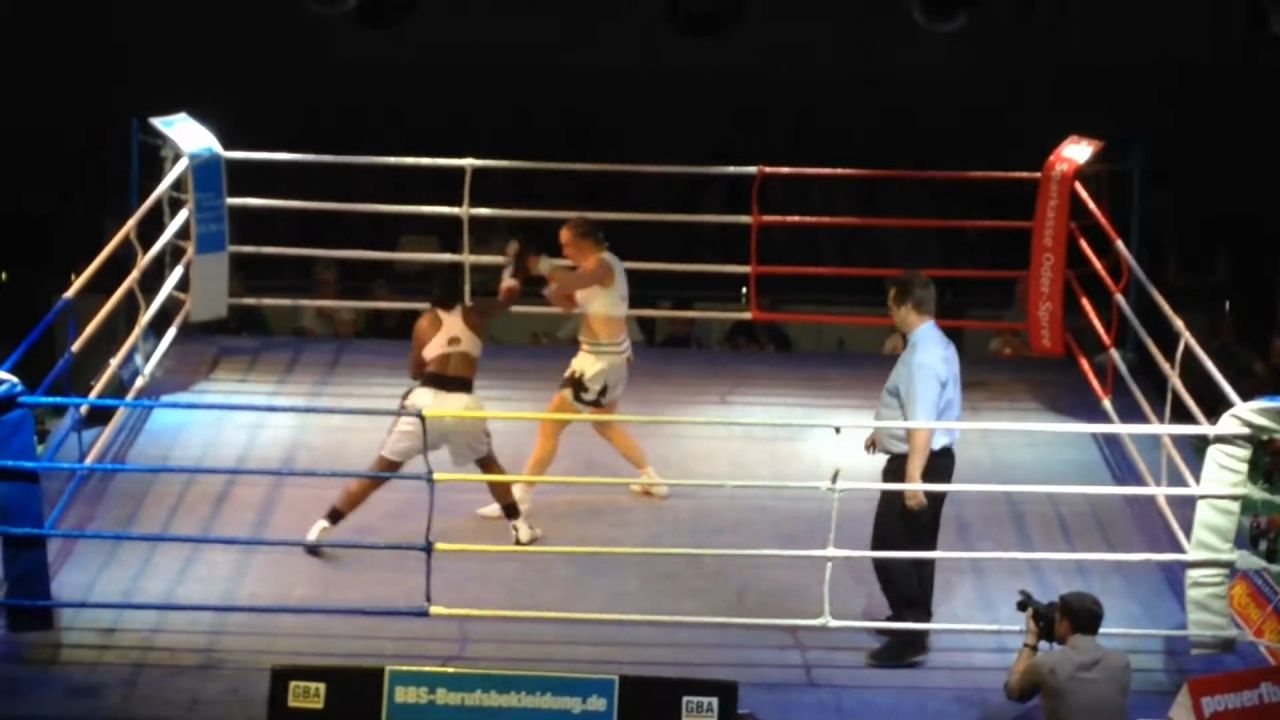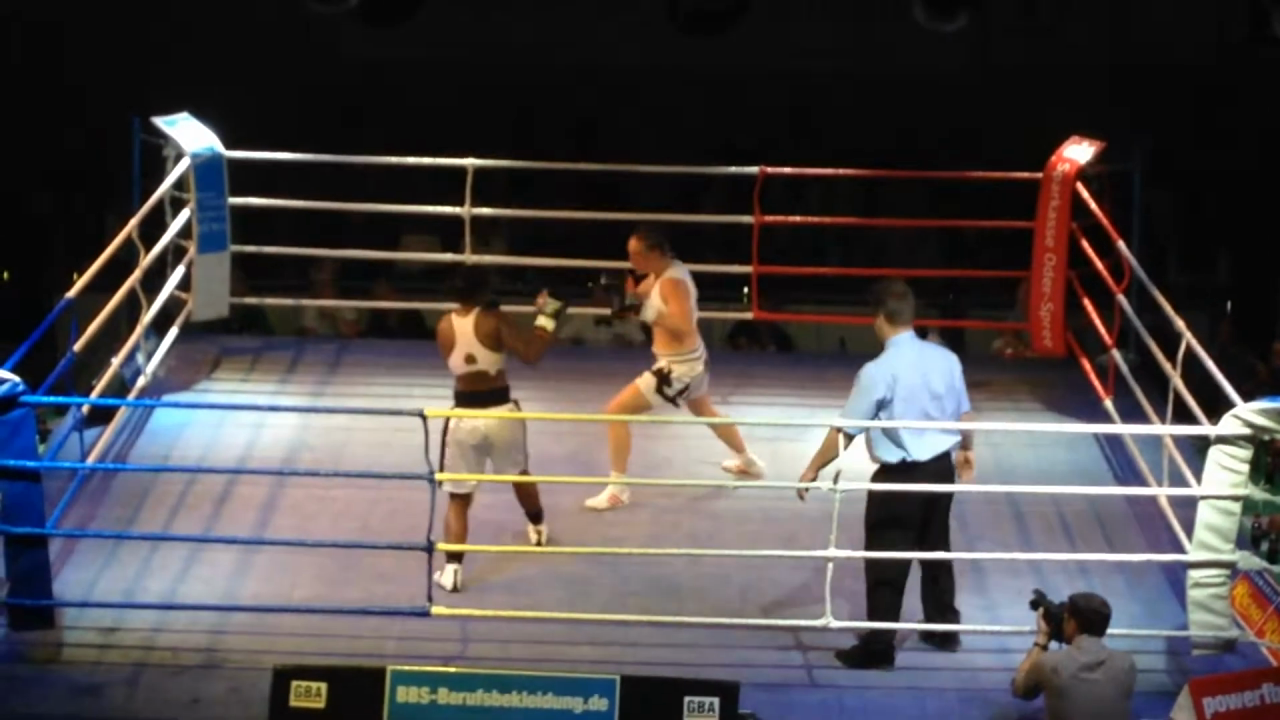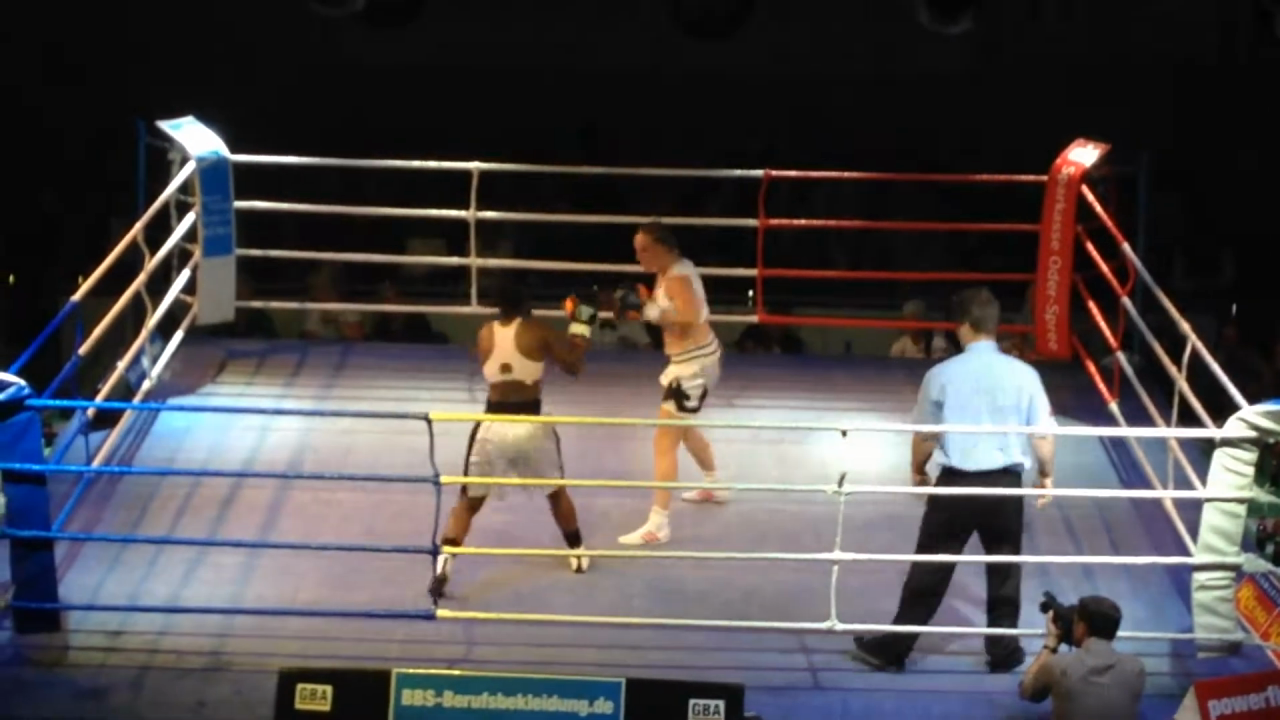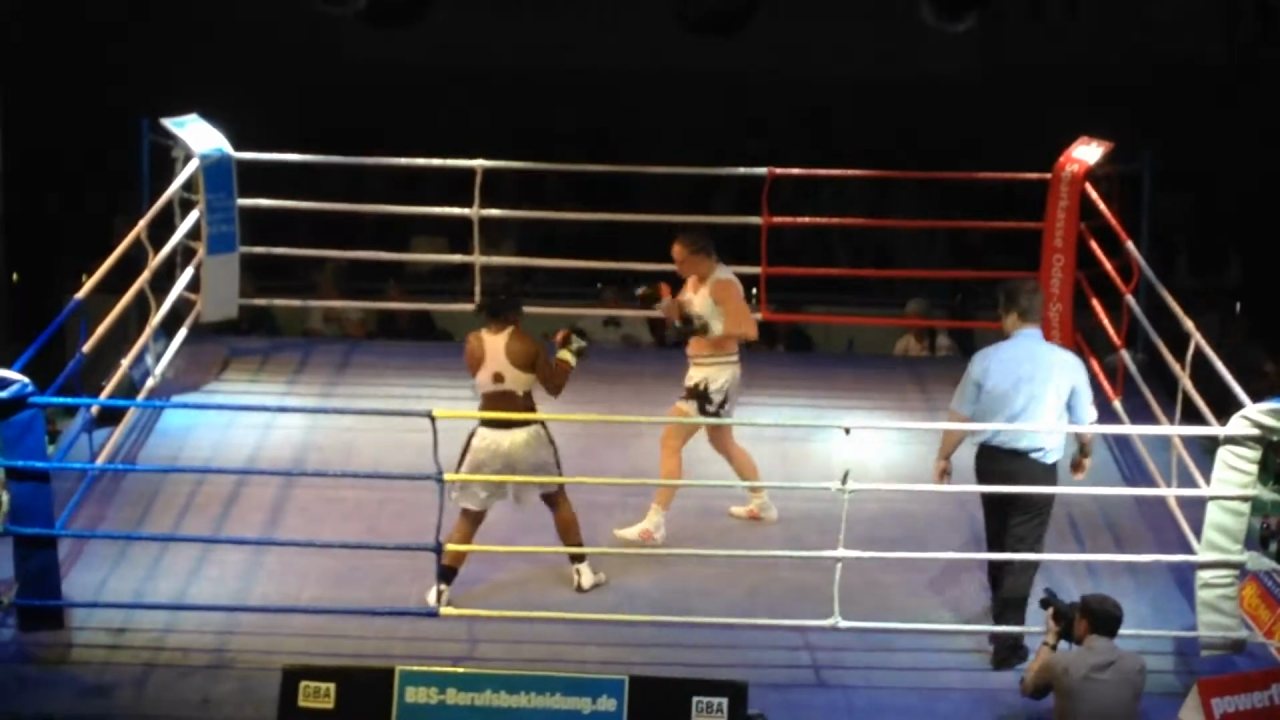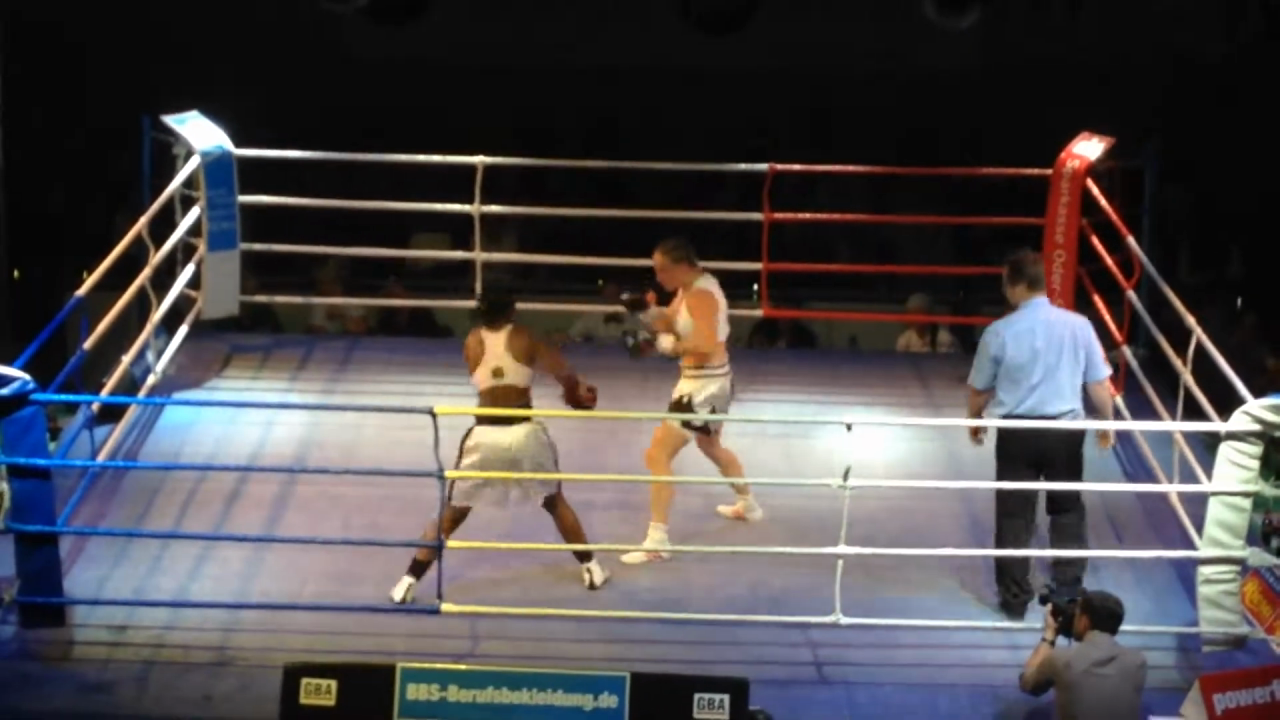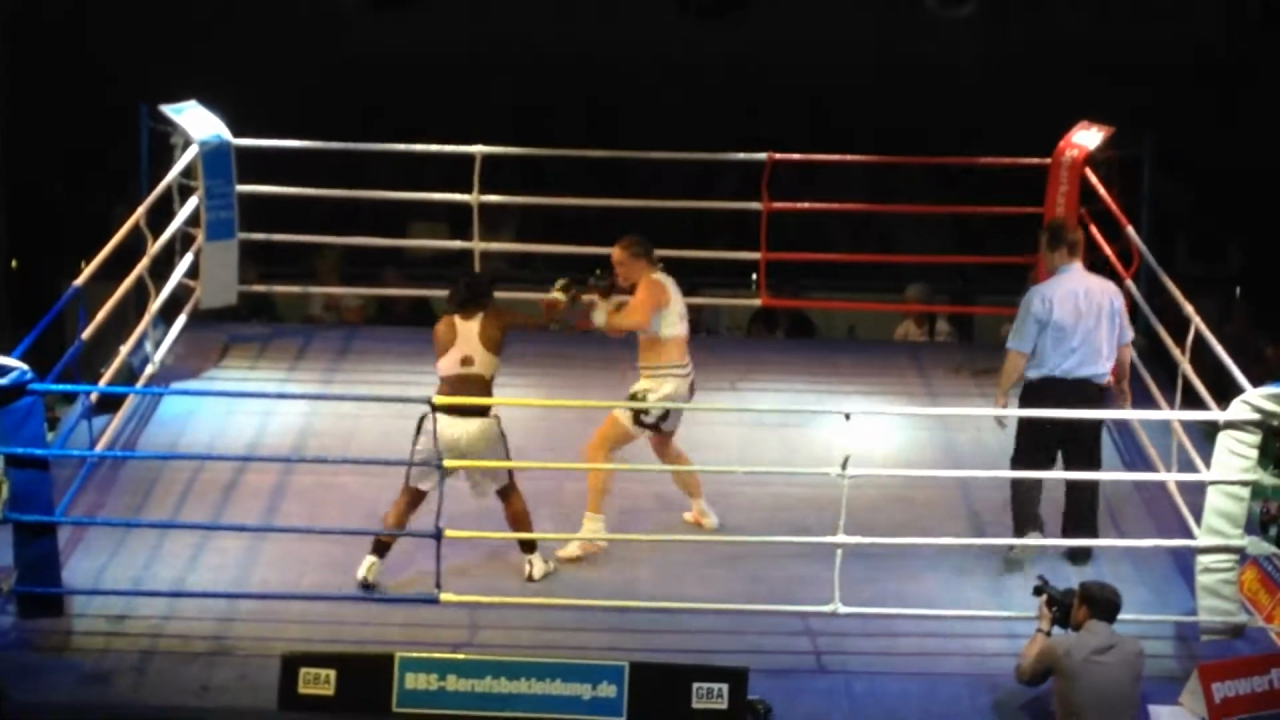
dt=0.5s
person 1, frame 1
left shoulder: (922, 356)
right shoulder: (937, 345)
left elbow: (923, 426)
left wrist: (913, 477)
right wrist: (882, 432)
left hip: (919, 463)
right hip: (938, 459)
left knee: (891, 549)
right knee: (918, 544)
left ankle: (908, 637)
right ankle: (914, 620)
person 1, frame 2
left shoulder: (878, 371)
right shoulder: (946, 358)
left elbow: (843, 431)
right elbow: (963, 414)
left wrist: (811, 470)
right wrist: (966, 450)
left hip: (899, 477)
right hip: (941, 467)
left knee: (886, 562)
right knee: (936, 550)
left ankle: (879, 646)
right ankle: (945, 628)
person 1, frame 3
left shoulder: (942, 374)
right shoulder: (1024, 374)
left elbow: (924, 437)
right elbow: (1042, 437)
left wrist: (919, 470)
right wrist: (1046, 473)
left hip: (955, 483)
right hip: (1004, 484)
left knee: (930, 567)
right knee: (1004, 568)
left ankle: (893, 646)
right ankle: (1004, 651)
person 1, frame 4
left shoulder: (986, 358)
right shoulder: (1067, 363)
left elbow: (961, 417)
right elbow: (1084, 424)
left wrist: (943, 457)
right wrist: (1084, 455)
left hip: (992, 461)
right hip: (1037, 469)
left knee: (998, 542)
right knee: (1021, 554)
left ankle: (1002, 610)
right ankle: (1006, 644)
person 1, frame 5
left shoulder: (999, 332)
right shoulder: (1078, 325)
left elbow: (979, 389)
right elbow: (1099, 384)
left wrist: (975, 419)
right wrist: (1107, 422)
left hip: (1015, 433)
right hip: (1064, 431)
left knee: (1014, 515)
right knee: (1067, 508)
left ankle: (1014, 598)
right ankle: (1067, 579)
person 1, frame 6
left shoulder: (1041, 295)
right shoulder: (1110, 292)
left elbow: (1019, 353)
right elbow: (1124, 347)
left wrist: (1001, 394)
right wrist: (1123, 383)
left hip: (1044, 392)
right hip: (1091, 392)
left knee: (1028, 464)
right knee: (1084, 471)
left ankle: (1029, 529)
right ankle: (1081, 544)
person 2, frame 1
left shoulder: (424, 323)
right shoulder: (475, 313)
left elbow: (415, 372)
right elbow: (506, 299)
right wrist: (512, 282)
left hip: (424, 399)
right hip: (462, 402)
left knee: (379, 471)
right knee: (487, 462)
left ankle: (325, 527)
right ankle: (520, 527)
person 2, frame 2
left shoulder: (444, 326)
right shoulder: (495, 320)
right elbow: (530, 356)
right wrist: (547, 319)
left hip: (464, 417)
right hip: (501, 411)
left knee: (459, 498)
right knee: (518, 472)
left ankle: (451, 570)
right ankle: (538, 530)
person 2, frame 3
left shoulder: (485, 332)
right shoulder: (537, 330)
right elbow: (574, 367)
right wrist: (581, 326)
left hip: (492, 428)
right hip: (531, 427)
left knee: (467, 503)
right knee: (556, 492)
left ankle: (445, 560)
right ankle: (577, 554)
person 2, frame 4
left shoulder: (472, 342)
right shoulder: (527, 342)
right elbow: (554, 388)
right wrist: (568, 353)
left hip: (488, 436)
right hip: (527, 434)
left knee: (469, 517)
right knee: (557, 499)
left ankle: (441, 588)
right ankle: (582, 571)
person 2, frame 5
left shoulder: (471, 342)
right shoulder: (523, 338)
right elbow: (563, 373)
right wrist: (579, 389)
left hip: (484, 435)
right hip: (524, 434)
left knee: (451, 514)
right knee: (554, 502)
left ankle: (408, 583)
right ankle: (591, 570)
person 2, frame 6
left shoulder: (442, 327)
right shoulder: (496, 321)
right elbow: (543, 321)
left hip: (441, 422)
right hip: (480, 425)
left knee: (409, 497)
right knee: (508, 492)
left ankle: (372, 564)
right ankle: (534, 562)
person 3, frame 1
left shoulder: (602, 264)
right shoulder: (596, 264)
left elbow: (574, 281)
right elbow: (572, 301)
left wrist: (541, 265)
right wrist: (551, 287)
left hip: (601, 359)
right hip: (612, 356)
left knee: (549, 427)
right knee: (606, 424)
left ankle: (518, 497)
right ankle: (651, 478)
person 3, frame 2
left shoulder: (673, 281)
right shoulder: (660, 272)
left elbow: (683, 325)
right elbow: (639, 296)
left wrist: (645, 312)
right wrist: (625, 295)
left hip: (678, 366)
right hip: (692, 359)
left knee: (616, 413)
right knee: (704, 411)
left ankle: (618, 489)
right ankle: (747, 462)
person 3, frame 3
left shoulder: (678, 278)
right shoulder: (669, 271)
left elbow: (690, 318)
left wrist: (647, 310)
right wrist: (640, 302)
left hip: (693, 367)
right hip: (694, 361)
left knee: (664, 442)
right knee: (686, 427)
left ankle: (658, 525)
right ankle: (712, 485)
person 3, frame 4
left shoulder: (723, 283)
right shoulder: (695, 279)
left elbow: (749, 330)
right elbow: (679, 315)
left wrist: (708, 326)
right wrist: (662, 301)
left hip: (715, 373)
right hip: (707, 371)
left knee: (670, 443)
right knee: (723, 441)
left ankle: (653, 524)
right ankle: (762, 504)
person 3, frame 5
left shoulder: (701, 294)
right shoulder: (686, 289)
left elbow: (706, 346)
right elbow: (666, 325)
left wrist: (662, 344)
right wrist: (647, 310)
left hip: (705, 384)
right hip: (706, 382)
left knee: (657, 456)
right knee: (710, 445)
left ankle: (657, 542)
right ankle: (747, 505)
person 3, frame 6
left shoulder: (653, 286)
right shoulder: (652, 285)
left elbow: (639, 320)
right elbow: (619, 327)
left wrist: (598, 317)
right wrist: (602, 310)
left hip: (661, 383)
right hip: (676, 379)
left knee: (598, 448)
right knee: (664, 447)
left ankle: (592, 532)
right ankle: (703, 510)
